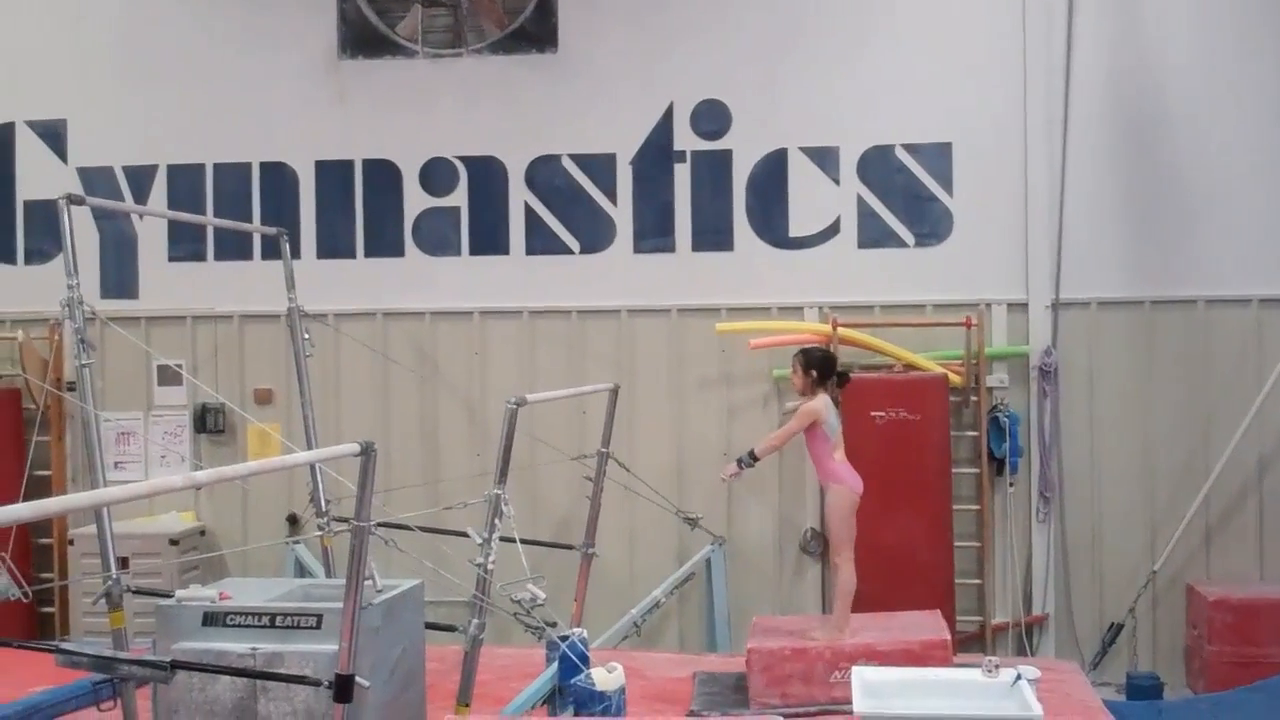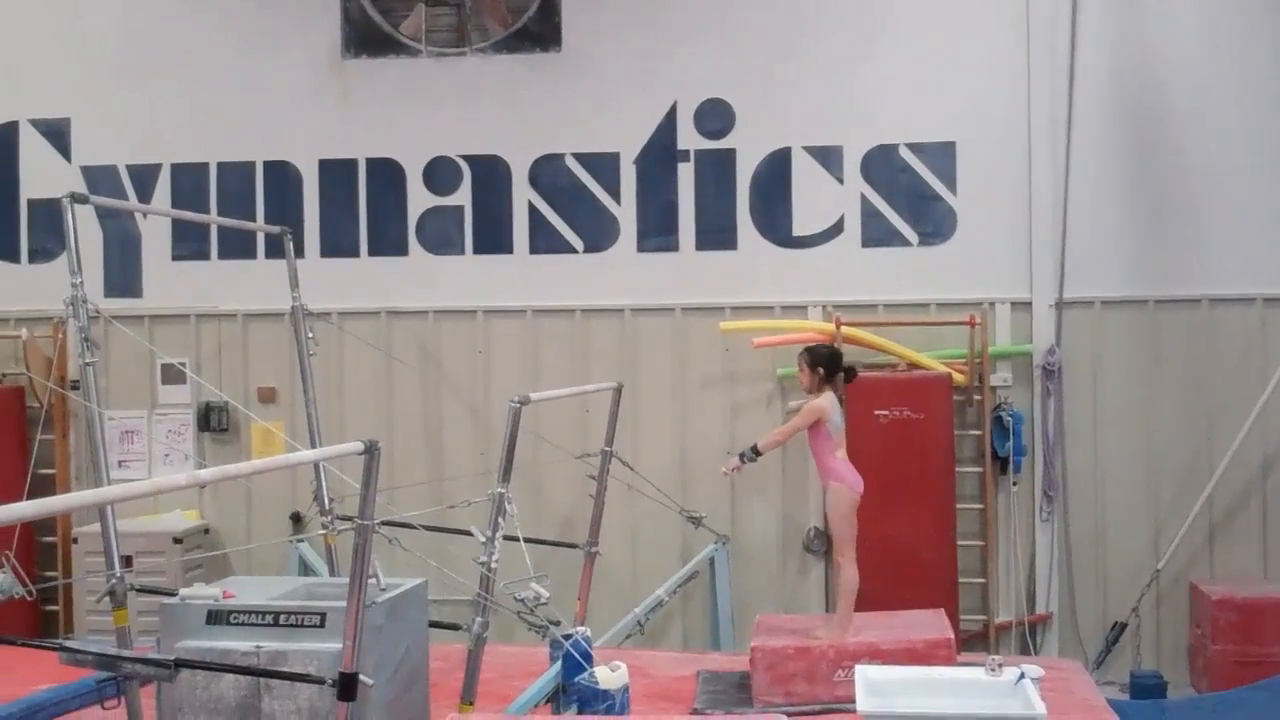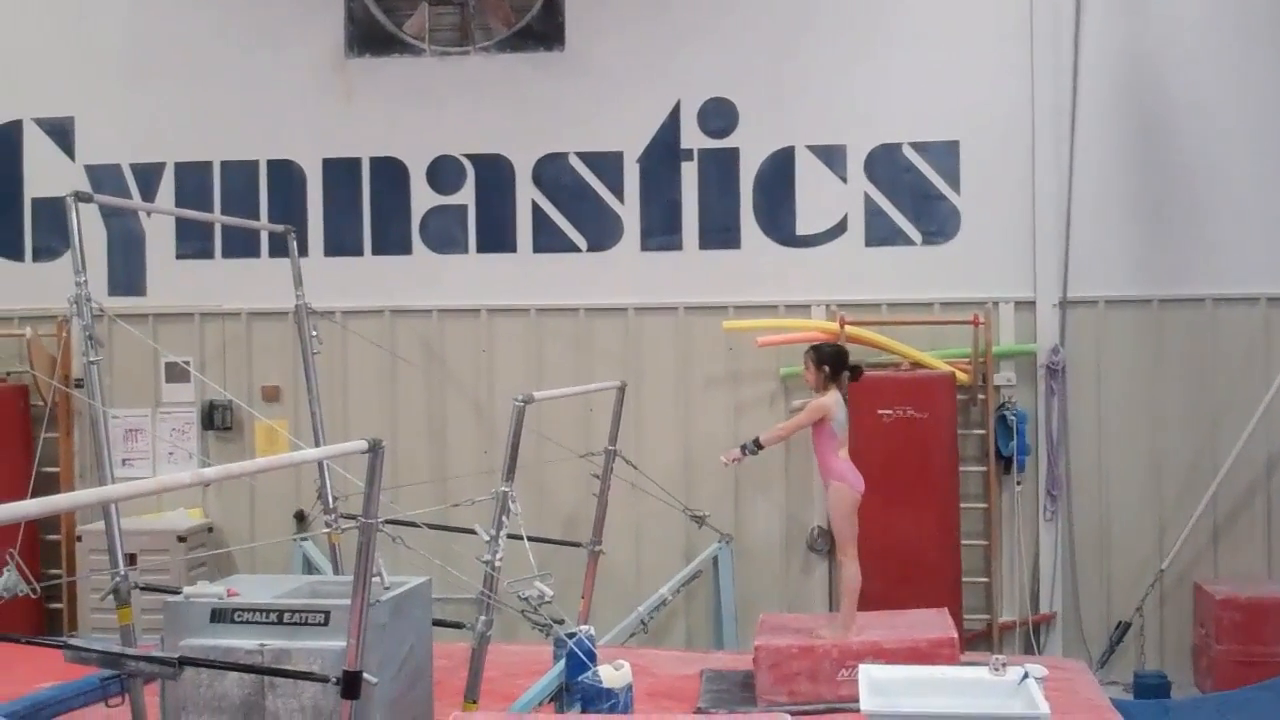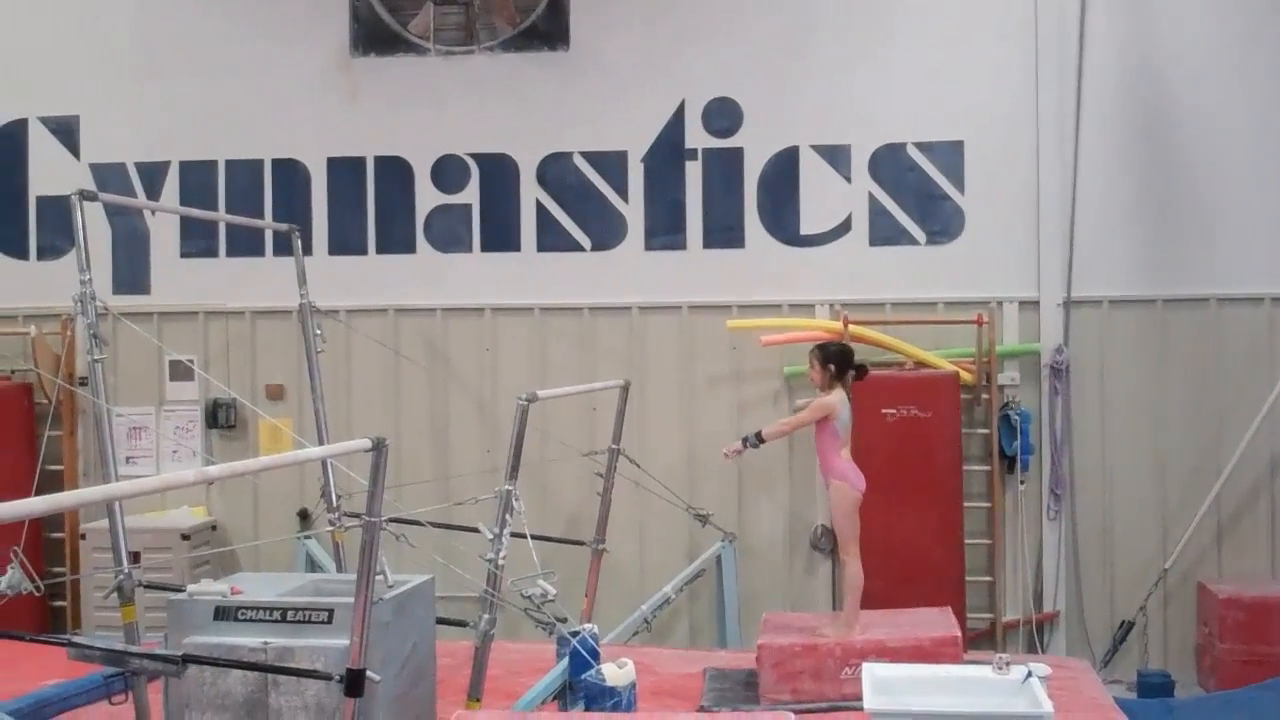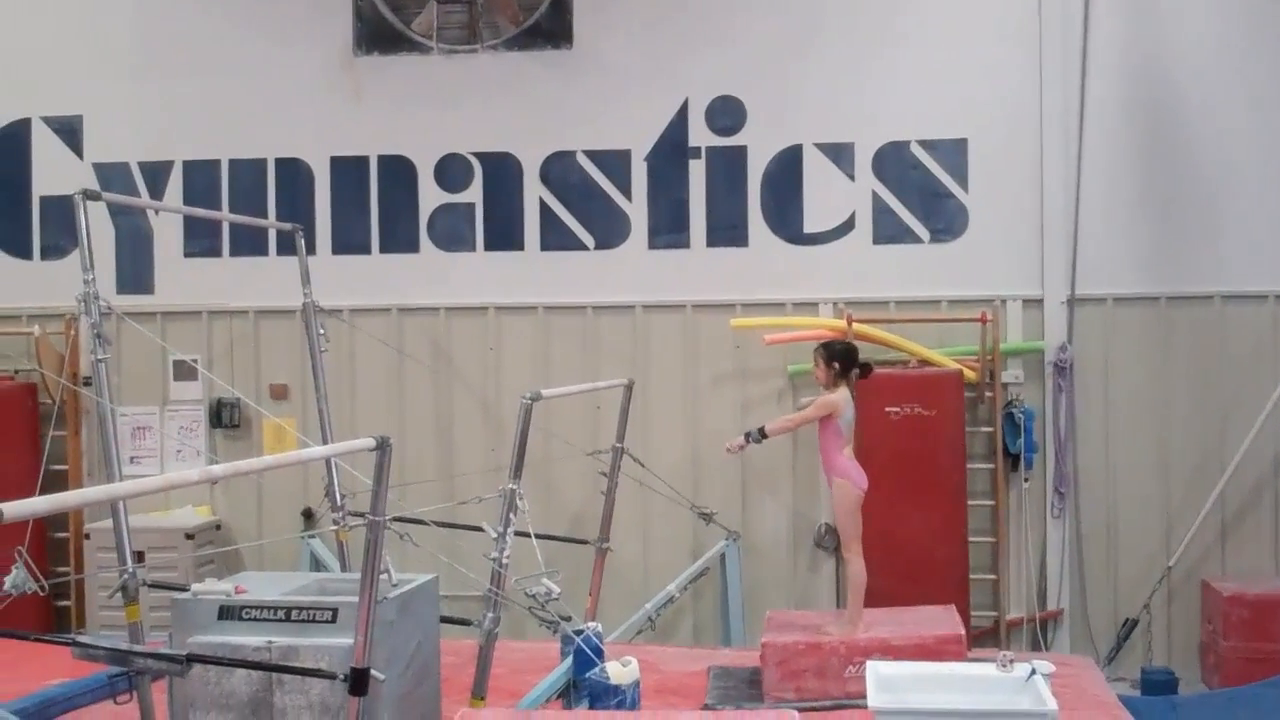
dt=0.1s
person 1, frame 1
left shoulder: (814, 407)
right shoulder: (821, 402)
left elbow: (777, 440)
right elbow: (781, 438)
left wrist: (741, 462)
right wrist: (745, 462)
left hip: (840, 484)
right hip: (838, 483)
left knee: (842, 557)
right knee: (837, 557)
left ankle: (839, 627)
right ankle: (837, 623)
person 1, frame 2
left shoulder: (819, 404)
right shoulder: (826, 400)
left elbow: (781, 436)
right elbow: (785, 434)
left wrist: (743, 456)
right wrist: (748, 456)
left hip: (840, 483)
right hip: (839, 482)
left knee: (845, 556)
right knee: (840, 556)
left ankle: (843, 625)
right ankle: (841, 622)
person 1, frame 3
left shoulder: (825, 403)
right shoulder: (832, 399)
left elbow: (784, 431)
right elbow: (790, 428)
left wrist: (744, 449)
right wrist: (748, 449)
left hip: (841, 482)
right hip: (840, 481)
left knee: (847, 555)
right knee: (844, 555)
left ankle: (846, 626)
right ankle: (844, 622)
person 1, frame 4
left shoulder: (829, 401)
right shoulder: (836, 398)
left elbow: (787, 426)
right elbow: (793, 423)
left wrist: (746, 442)
right wrist: (750, 442)
left hip: (842, 481)
right hip: (843, 480)
left knee: (849, 554)
right knee: (847, 554)
left ankle: (849, 624)
right ankle: (848, 621)
person 1, frame 5
left shoulder: (834, 399)
right shoulder: (841, 396)
left elbow: (790, 423)
right elbow: (797, 420)
left wrist: (748, 437)
right wrist: (751, 437)
left hip: (845, 480)
right hip: (845, 478)
left knee: (852, 552)
right knee: (850, 552)
left ankle: (854, 623)
right ankle: (852, 618)
